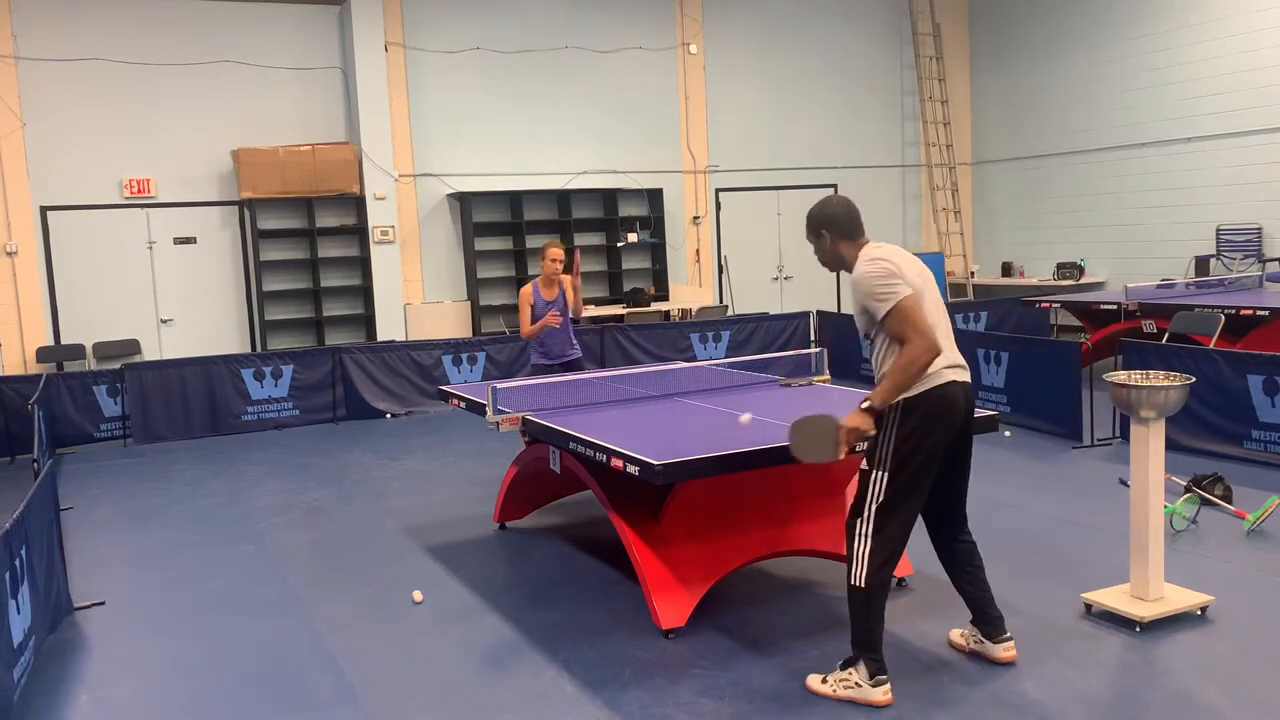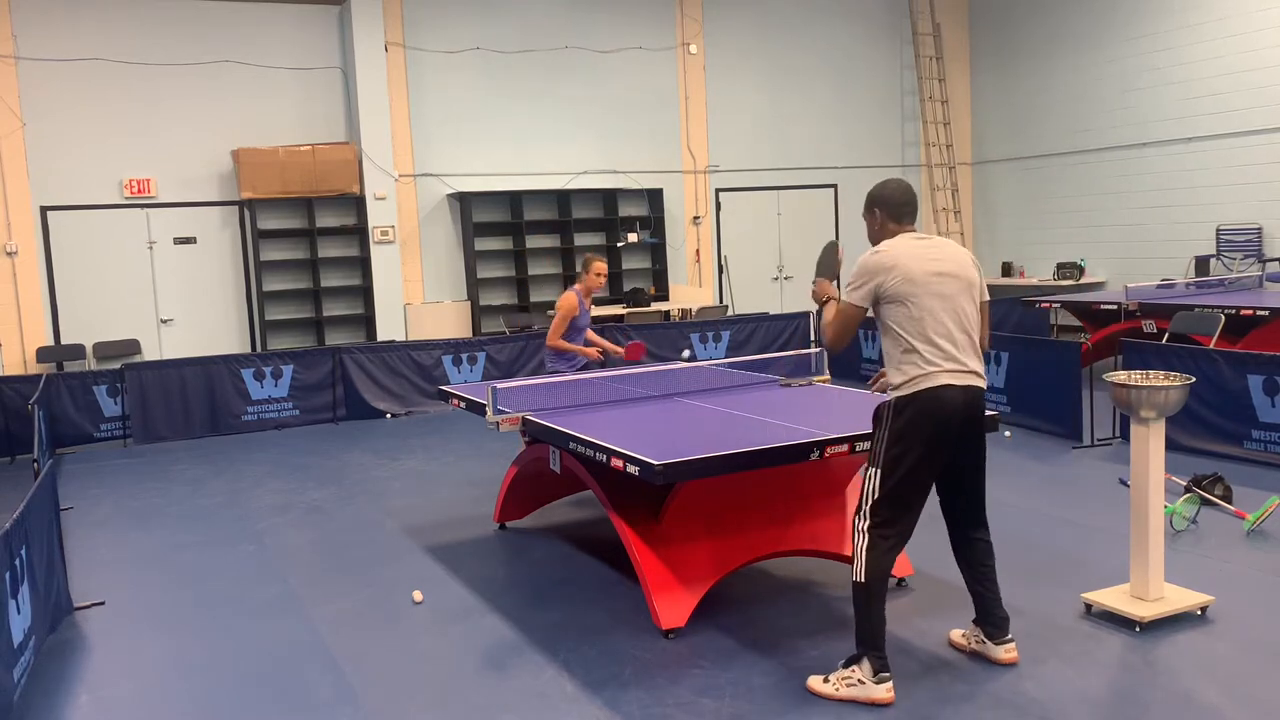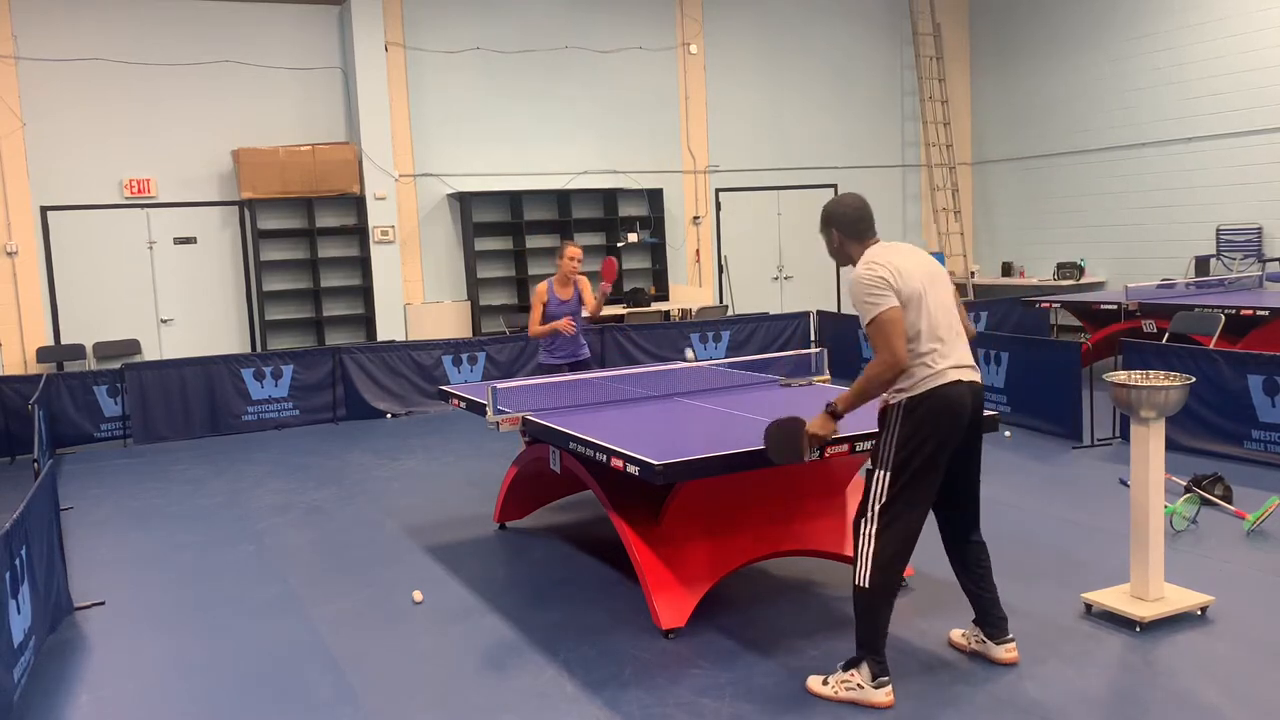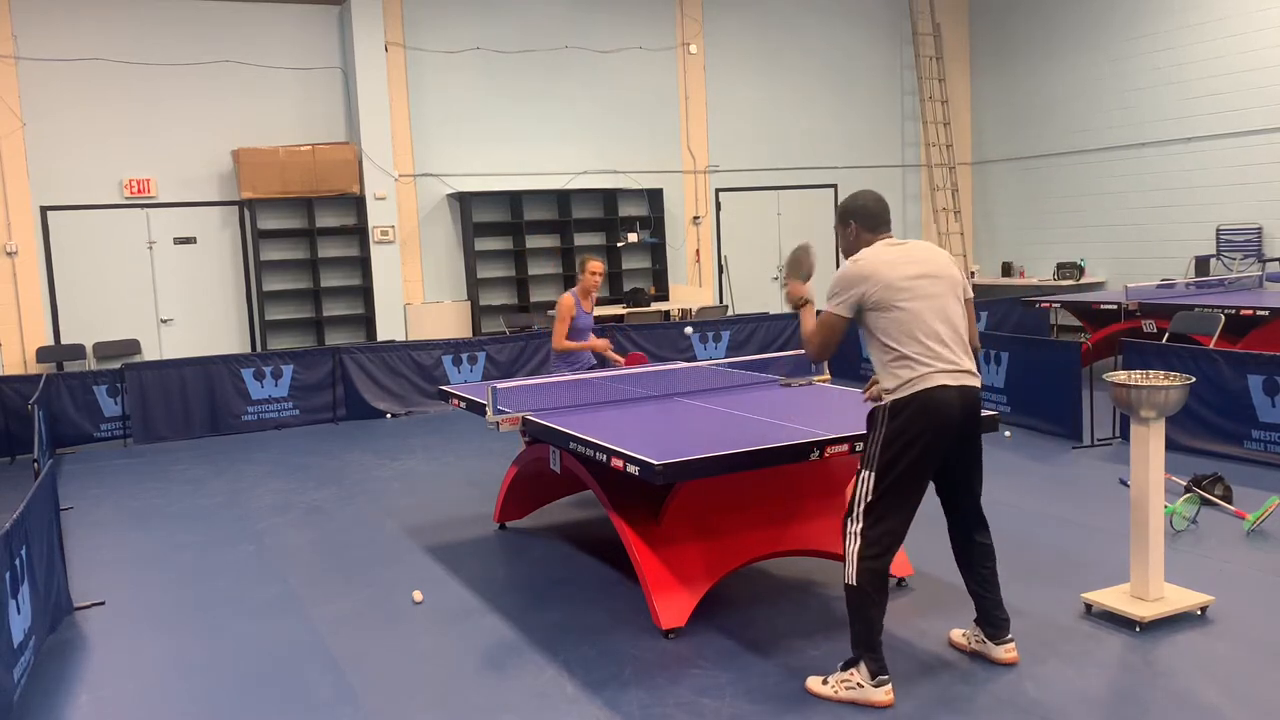
dt=0.4s
person 1, frame 1
left shoulder: (870, 271)
right shoulder: (896, 256)
left elbow: (924, 344)
left wrist: (868, 408)
right wrist: (882, 399)
left hip: (920, 405)
right hip: (956, 392)
left knee: (871, 532)
right knee: (950, 524)
left ankle: (868, 672)
right ankle: (993, 633)
person 1, frame 2
left shoulder: (877, 262)
right shoulder: (961, 255)
left elbow: (835, 338)
right elbow: (979, 341)
left wrist: (827, 300)
left hip: (917, 405)
right hip: (970, 395)
left knee: (875, 530)
right knee: (968, 521)
left ankle: (871, 671)
right ankle: (995, 634)
person 1, frame 3
left shoulder: (868, 273)
right shoulder: (919, 258)
left elbow: (893, 359)
left wrist: (832, 412)
left hip: (925, 404)
right hip: (968, 391)
left knee: (879, 533)
right knee: (961, 521)
left ankle: (870, 674)
right ankle: (995, 633)
person 1, frame 4
left shoulder: (858, 270)
right shoulder: (941, 258)
left elbow: (817, 348)
right elbow: (969, 339)
left wrist: (802, 304)
left hip: (913, 409)
right hip: (965, 394)
left knee: (867, 533)
right knee: (967, 518)
left ankle: (869, 673)
right ankle: (995, 633)
